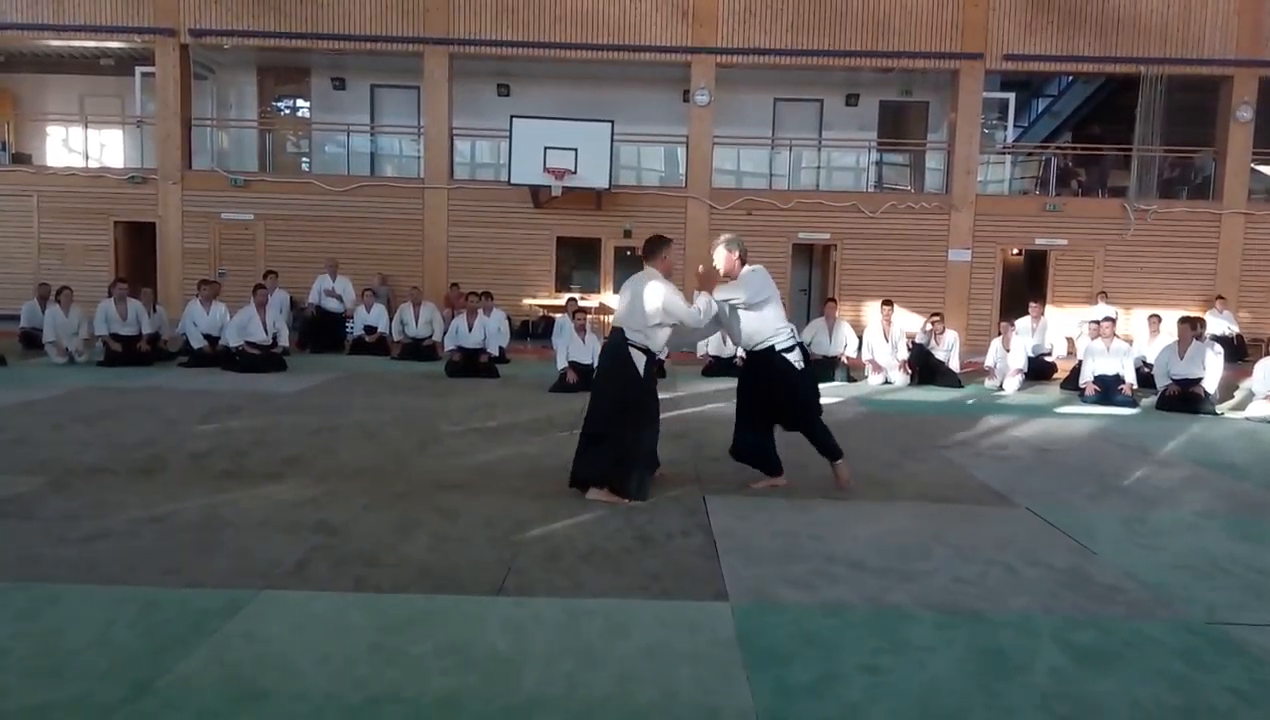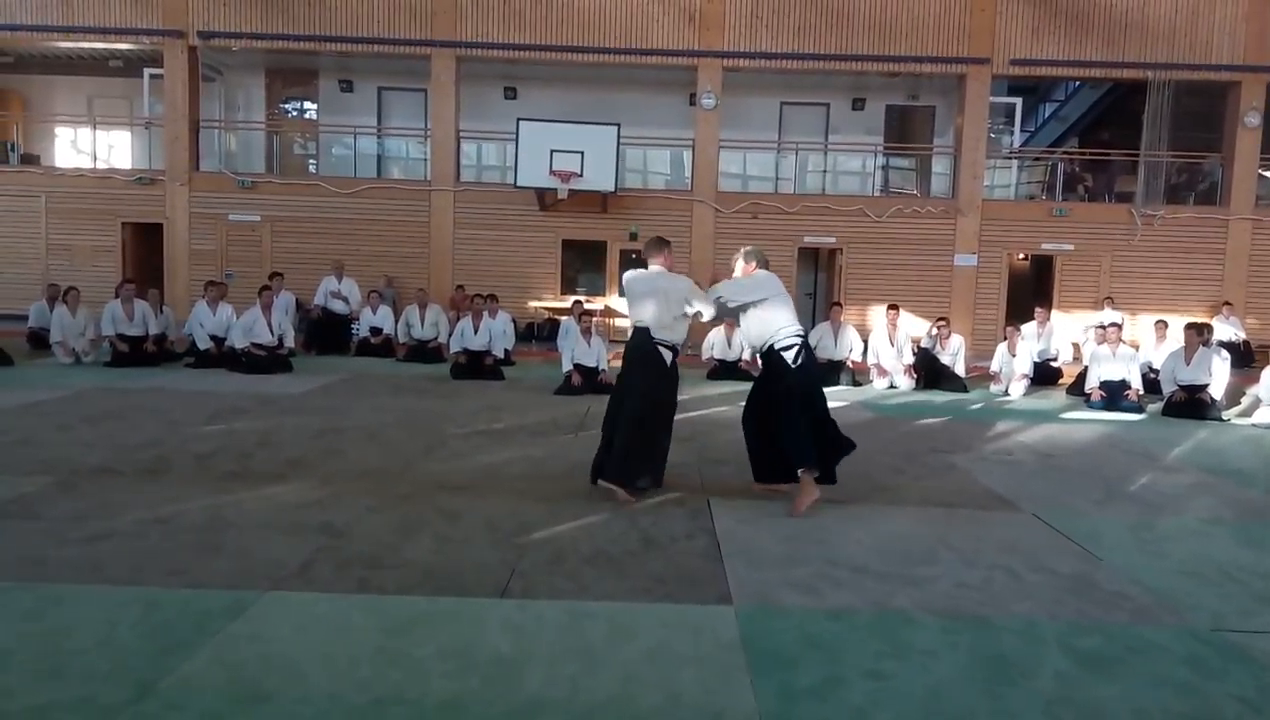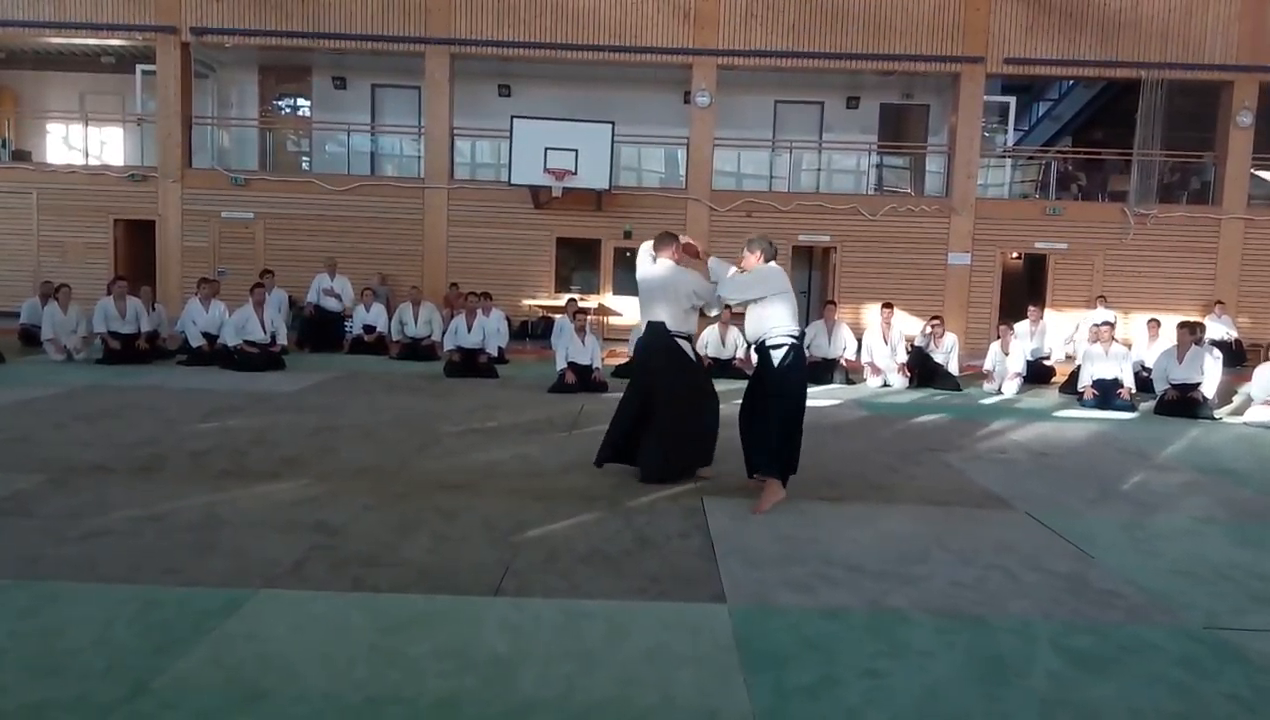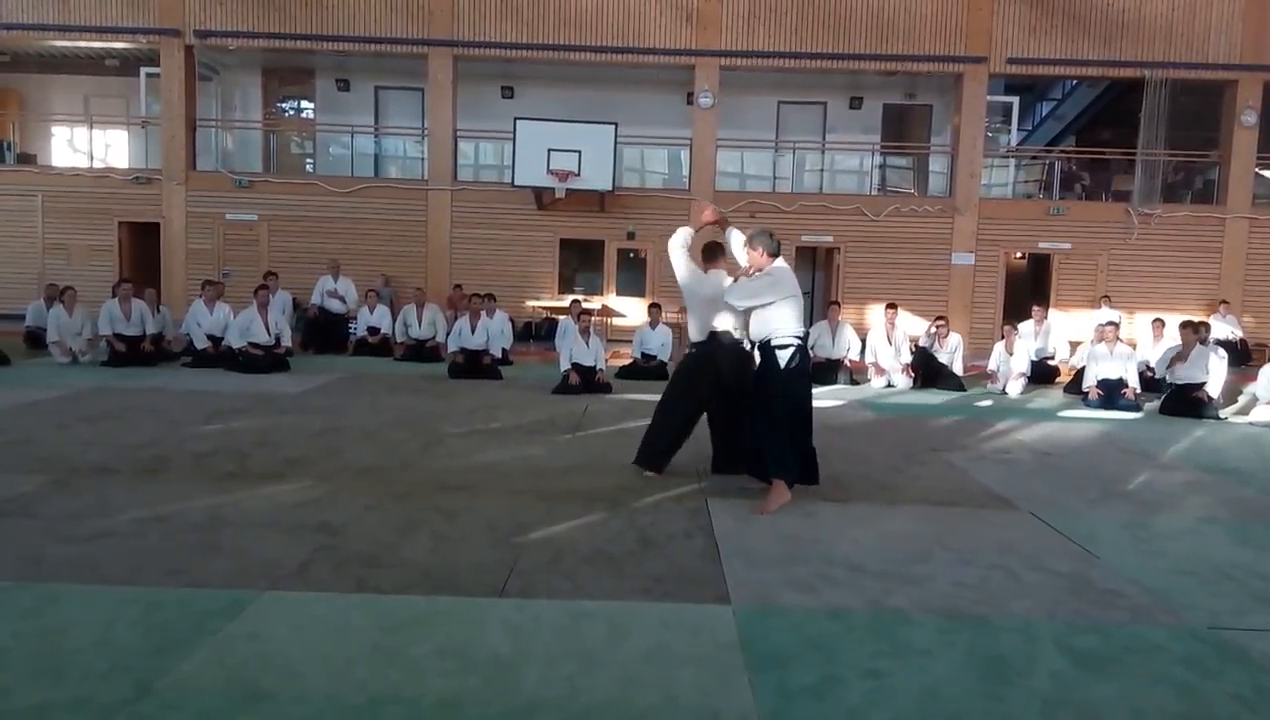
dt=0.3s
person 1, frame 1
left shoulder: (757, 276)
right shoulder: (726, 288)
left elbow: (729, 297)
right elbow: (710, 321)
left wrist: (701, 293)
left hip: (784, 356)
right hip: (755, 360)
left knee: (805, 415)
right knee: (752, 418)
left ankle: (836, 462)
right ankle: (774, 474)
person 1, frame 2
left shoulder: (764, 280)
right shoulder: (746, 296)
left elbow: (721, 292)
right elbow: (723, 301)
left wrist: (708, 290)
left hip: (790, 354)
right hip: (776, 359)
left knee: (791, 415)
right knee: (756, 418)
left ankle: (807, 483)
right ankle: (777, 477)
person 1, frame 3
left shoulder: (771, 275)
right shoulder: (765, 277)
left elbow: (727, 289)
right elbow: (730, 274)
left wrist: (733, 277)
right wrist: (702, 256)
left hip: (781, 354)
right hip: (775, 355)
left knee: (768, 416)
right knee: (754, 415)
left ankle: (772, 485)
right ankle: (769, 476)
person 1, frame 4
left shoulder: (778, 277)
right shoulder: (772, 274)
left elbow: (734, 297)
right elbow: (738, 245)
left wrist: (742, 280)
right wrist: (723, 223)
left hip: (785, 355)
right hip: (777, 355)
left knee: (776, 418)
right knee: (764, 415)
left ankle: (781, 485)
right ankle: (776, 476)
person 2, frame 1
left shoulder: (633, 283)
right shoulder: (662, 288)
right elbow: (697, 320)
right wrist: (706, 291)
left hip: (618, 352)
right hip: (631, 359)
left knee: (634, 418)
right knee: (629, 421)
left ankle: (628, 473)
right ankle: (601, 485)
person 2, frame 2
left shoulder: (632, 279)
right shoulder: (681, 284)
right elbow: (709, 312)
right wrist: (694, 294)
left hip: (636, 349)
right hip: (659, 355)
left knee: (629, 411)
right knee: (650, 418)
left ankle: (612, 471)
right ankle: (620, 478)
person 2, frame 3
left shoulder: (645, 271)
right shoulder: (691, 277)
left elbow: (645, 247)
right elbow: (714, 306)
left wrist: (669, 240)
left hip: (648, 345)
right hip: (675, 348)
left knee: (638, 404)
right knee: (697, 407)
left ankle: (640, 461)
right ankle: (684, 465)
person 2, frame 4
left shoulder: (691, 279)
left elbow: (676, 243)
left wrist: (701, 223)
left hip: (701, 355)
right hip: (734, 356)
left knee: (674, 408)
right knee: (744, 412)
left ankle: (654, 462)
